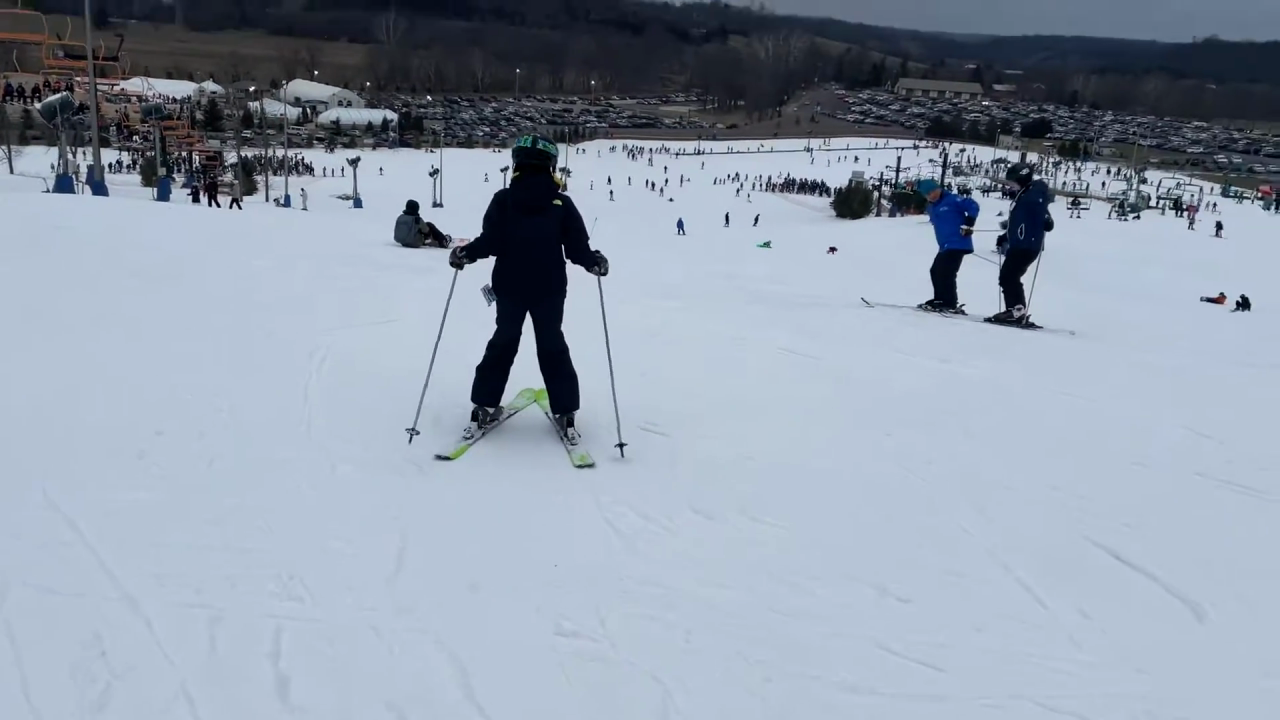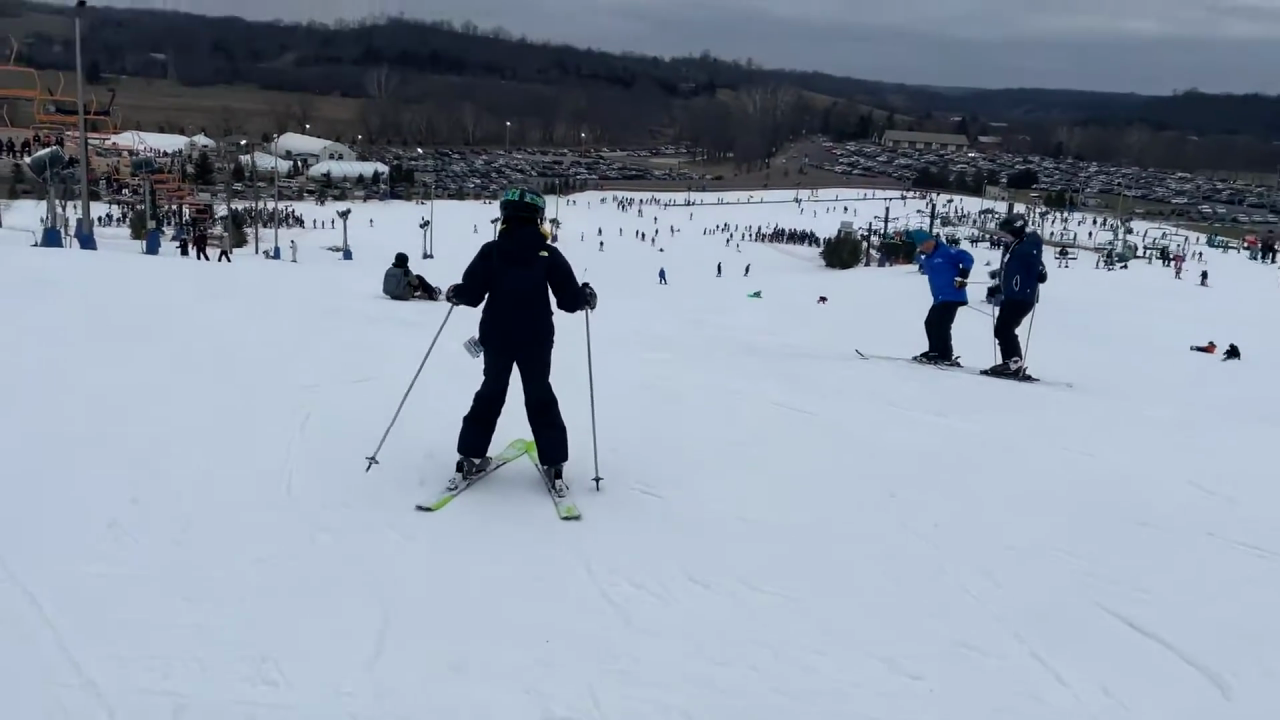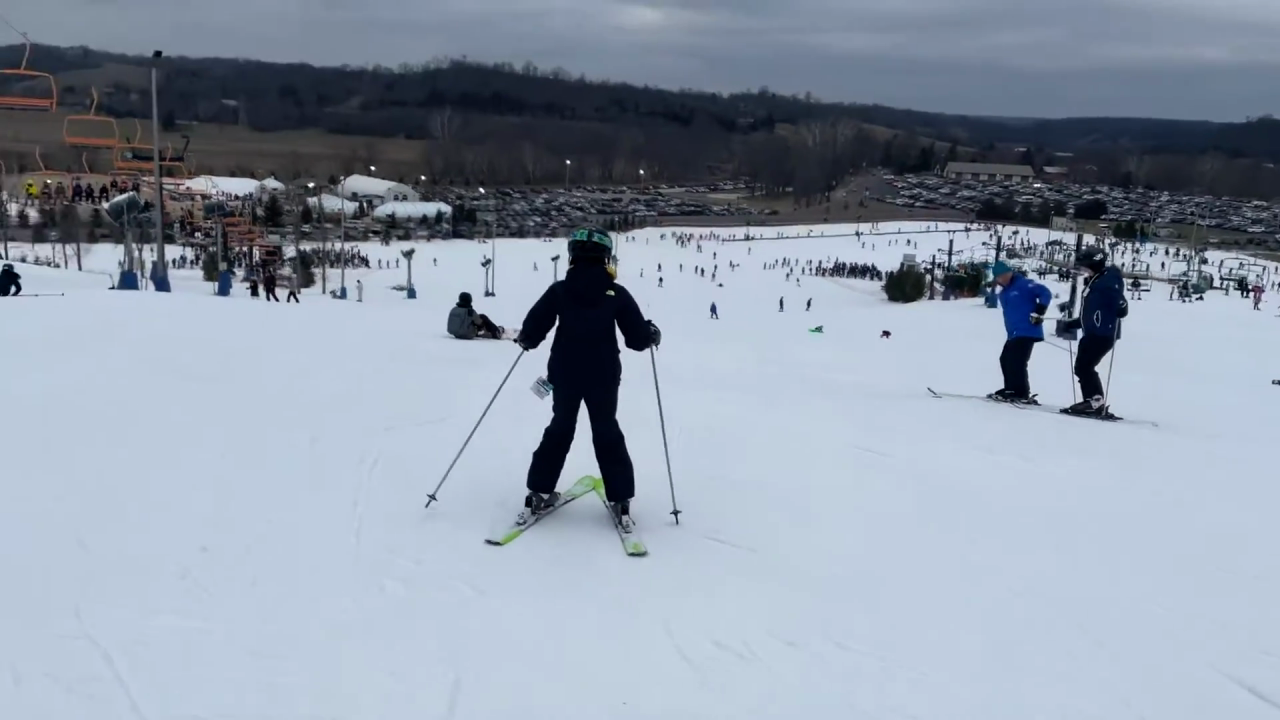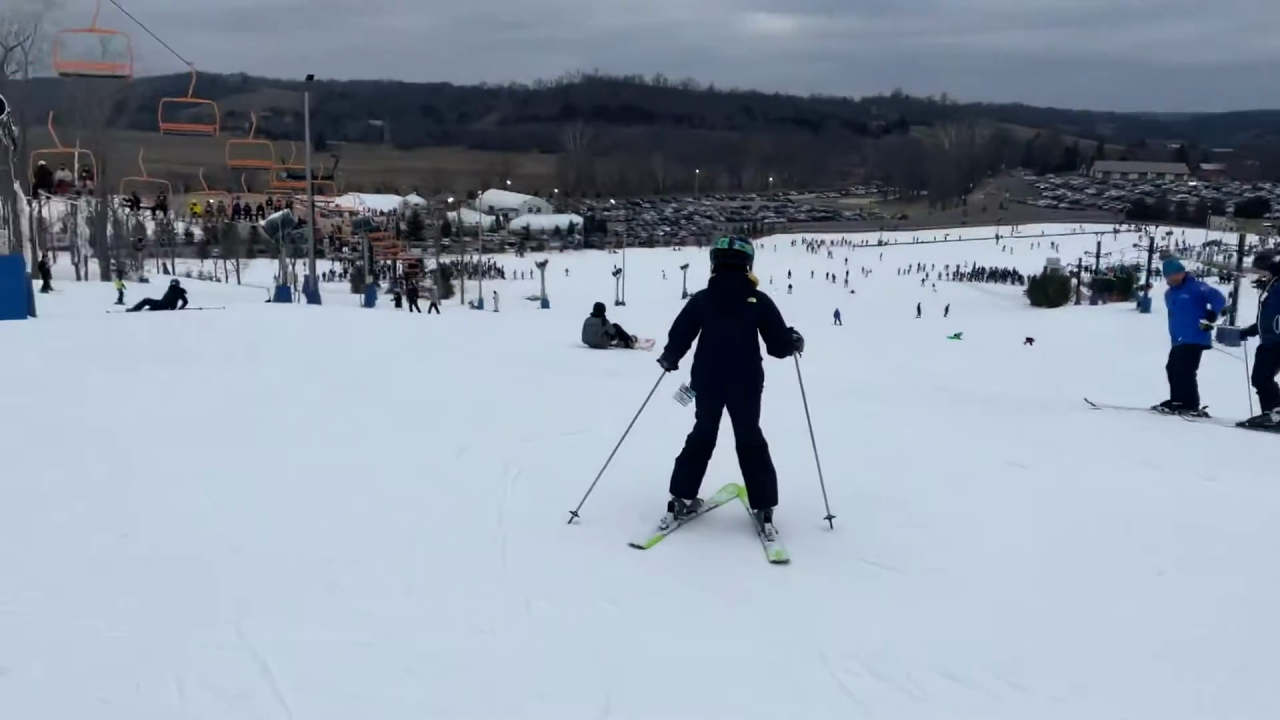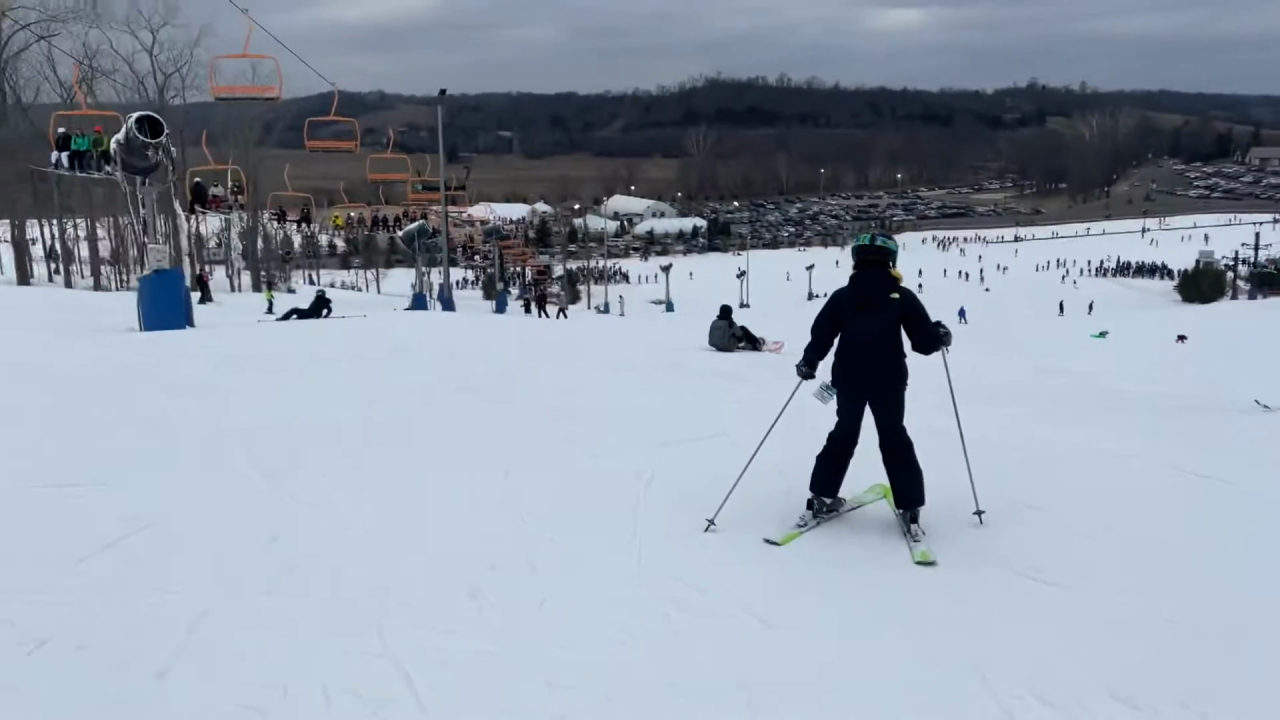
dt=0.2s
person 1, frame 1
left shoulder: (504, 198)
right shoulder: (562, 203)
left elbow: (492, 241)
right elbow: (577, 248)
left wrist: (464, 253)
right wrist: (594, 262)
left hip: (510, 287)
right hip: (549, 289)
left knee: (503, 343)
right knee: (552, 347)
left ankle: (484, 407)
right ankle: (565, 413)
person 1, frame 2
left shoulder: (491, 250)
right shoulder: (549, 254)
left elbow: (473, 292)
right elbow: (569, 299)
left wrist: (455, 294)
right wrist: (587, 297)
left hip: (496, 337)
right hip: (536, 339)
left knee: (490, 394)
right knee: (540, 397)
left ankle: (470, 458)
right ankle: (553, 465)
person 1, frame 3
left shoulder: (559, 290)
right shoulder: (616, 294)
left elbow: (534, 327)
right elbow: (636, 338)
left wrist: (525, 340)
right wrist: (651, 335)
left hip: (565, 375)
right hip: (603, 377)
left knee: (559, 430)
right knee: (607, 435)
left ankle: (539, 493)
right ankle: (621, 501)
person 1, frame 4
left shoulder: (701, 299)
right shoulder: (758, 300)
left elbow: (680, 337)
right elbow: (778, 345)
left wrist: (668, 359)
right wrist: (794, 343)
left hip: (707, 382)
right hip: (746, 384)
left knee: (702, 436)
right knee: (751, 441)
left ankle: (682, 498)
right ankle: (764, 508)
person 1, frame 5
left shoulder: (842, 296)
right shoulder: (902, 297)
left elbow: (821, 336)
right elbow: (924, 341)
left wrist: (808, 363)
right wrist: (942, 336)
left hip: (848, 380)
right hip: (888, 382)
left knee: (843, 434)
right knee: (895, 440)
left ankle: (821, 498)
right ankle: (909, 509)
